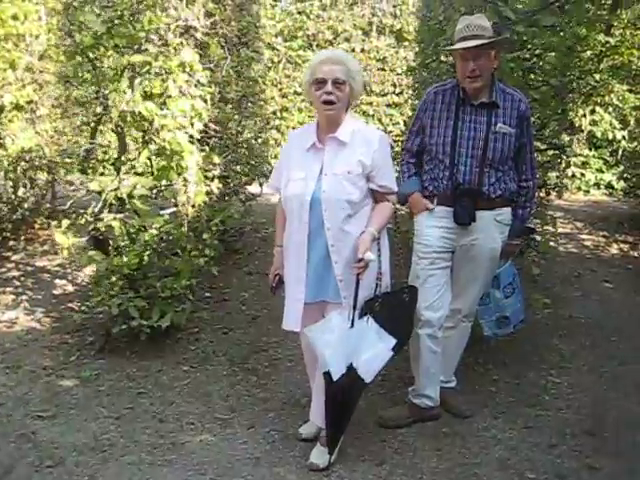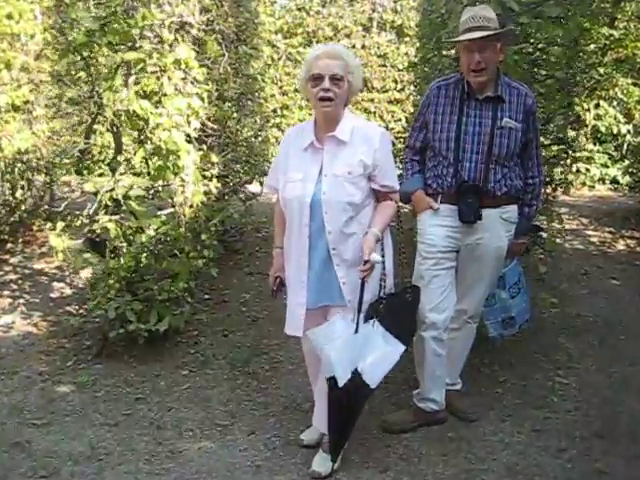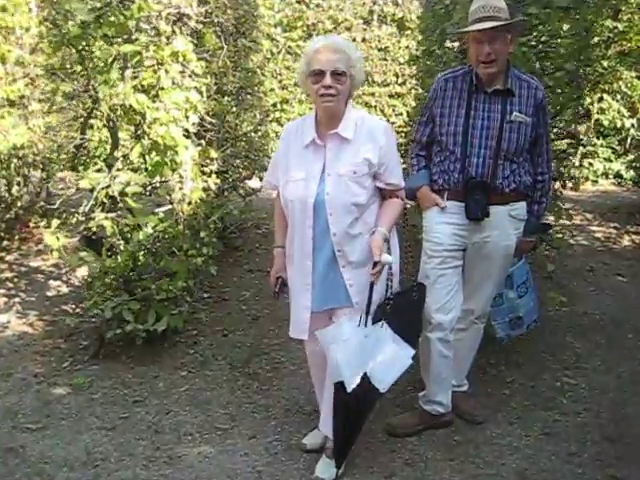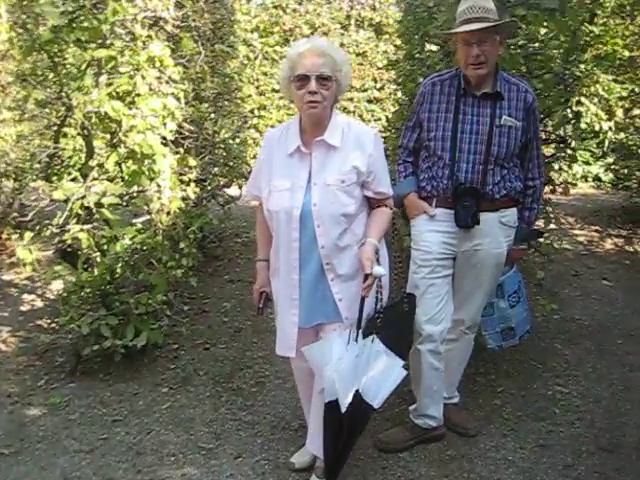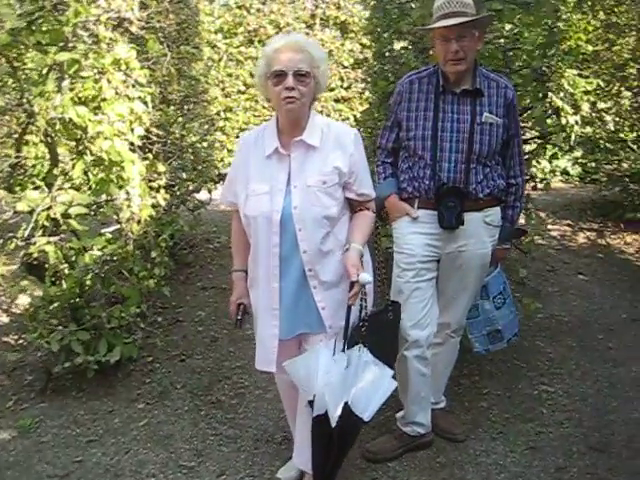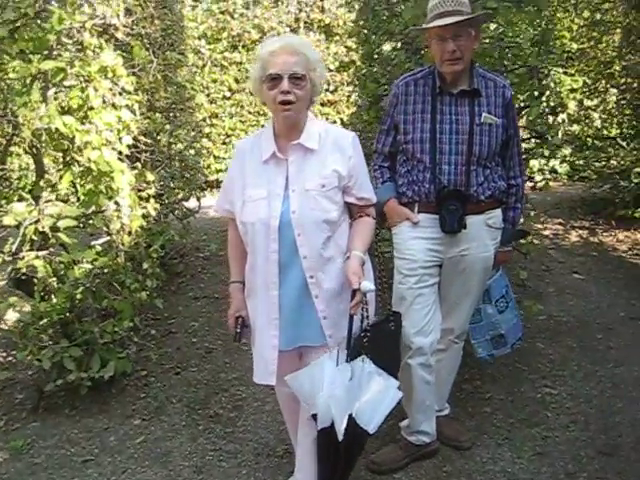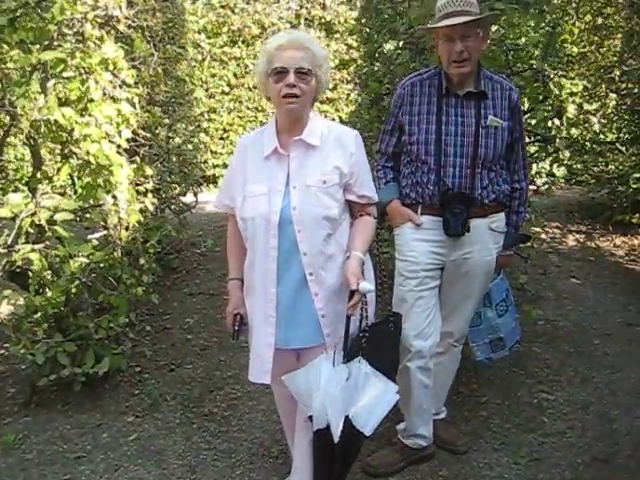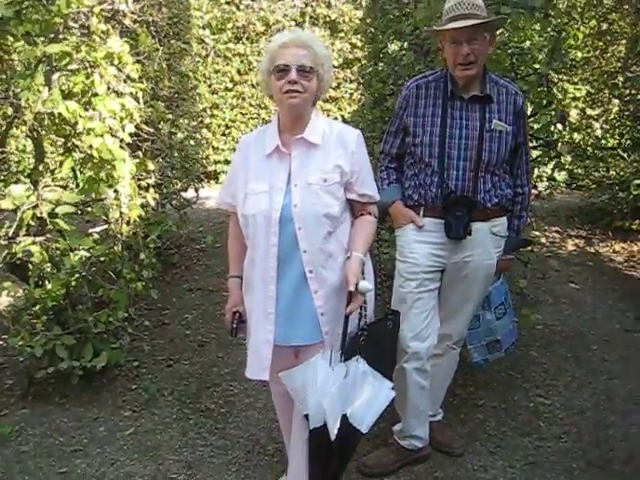
dt=0.2s
person 1, frame 1
left shoulder: (516, 106)
right shoulder: (435, 98)
left elbow: (526, 173)
right elbow: (411, 153)
left wrist: (516, 229)
right wrist: (411, 192)
left hip: (489, 221)
right hip: (436, 216)
left knee: (463, 310)
right knee: (428, 311)
left ankle: (444, 382)
right ankle: (425, 397)
person 1, frame 2
left shoulder: (522, 100)
right shoulder: (437, 93)
left elbow: (531, 170)
right elbow: (413, 150)
left wrist: (522, 227)
right wrist: (414, 190)
left hip: (494, 220)
right hip: (441, 214)
left knee: (468, 310)
right knee: (432, 313)
left ankle: (450, 385)
right ankle: (429, 401)
person 1, frame 3
left shoulder: (532, 93)
right shoulder: (445, 85)
left elbow: (541, 166)
right elbow: (420, 145)
left wrist: (531, 225)
right wrist: (420, 186)
left hip: (502, 217)
right hip: (447, 211)
left knee: (475, 311)
right knee: (438, 313)
left ankle: (456, 386)
right ankle: (435, 403)
person 1, frame 4
left shoulder: (522, 97)
right shoulder: (432, 89)
left elbow: (532, 171)
right elbow: (407, 150)
left wrist: (522, 231)
right wrist: (408, 194)
left hip: (492, 224)
right hip: (435, 219)
left knee: (465, 321)
right knee: (429, 324)
left ankle: (447, 397)
right ankle: (427, 416)
person 1, frame 5
left shoulder: (502, 93)
right shoulder: (410, 88)
left elbow: (513, 169)
right elbow: (385, 152)
left wrist: (505, 232)
right wrist: (388, 196)
left hip: (475, 224)
right hip: (417, 221)
left knee: (450, 324)
right knee: (414, 329)
left ankle: (433, 402)
right ankle: (415, 423)
person 1, frame 6
left shoulder: (499, 93)
right shoulder: (405, 90)
left elbow: (513, 170)
right elbow: (382, 156)
left wrist: (507, 234)
right wrist: (387, 200)
left hip: (477, 228)
right hip: (418, 225)
left knee: (453, 330)
right knee: (417, 336)
left ankle: (437, 411)
right ankle: (420, 432)
person 1, frame 7
left shoulder: (505, 95)
right shoulder: (411, 90)
left elbow: (517, 172)
right elbow: (385, 157)
left wrist: (510, 236)
right wrist: (390, 201)
left hip: (480, 231)
right hip: (421, 226)
left knee: (452, 333)
right knee: (417, 338)
left ankle: (434, 414)
right ankle: (416, 435)
person 1, frame 8
left shoulder: (510, 99)
right shoulder: (416, 92)
left elbow: (520, 176)
right elbow: (389, 157)
left wrist: (511, 239)
right wrist: (393, 202)
left hip: (482, 234)
right hip: (423, 229)
left knee: (451, 336)
right knee: (414, 340)
left ankle: (430, 415)
right ankle: (412, 437)
person 2, frame 1
left shoulder: (371, 139)
right shoulder: (296, 140)
left elbow: (386, 199)
right elbow: (284, 202)
left wrist: (369, 234)
right wrist: (279, 250)
left hip: (349, 264)
right hip: (305, 263)
right knee: (311, 341)
right ankle: (322, 413)
person 2, frame 2
left shoulder: (371, 136)
right shoulder: (293, 138)
left elbow: (388, 198)
right elbow: (282, 201)
left wrist: (373, 235)
right wrist: (278, 251)
left hip: (351, 265)
right hip: (306, 265)
right knee: (313, 346)
left ankle: (330, 432)
right ankle: (325, 418)
person 2, frame 3
left shoulder: (376, 132)
right shoulder: (292, 134)
left elbow: (394, 195)
right elbow: (282, 199)
left wrist: (380, 234)
right wrist: (280, 251)
left hip: (356, 266)
right hip: (309, 265)
right knee: (316, 347)
left ankle: (334, 438)
right ankle: (329, 421)
person 2, frame 4
left shoulder: (363, 139)
right shoulder: (274, 142)
left elbow: (382, 204)
right elbow: (265, 210)
left wrist: (369, 245)
right wrist: (263, 264)
left hip: (345, 279)
right hip: (295, 278)
right knee: (304, 364)
right ankle: (317, 438)
person 2, frame 5
left shoulder: (344, 139)
right shoulder: (249, 145)
left elbow: (364, 207)
right elbow: (241, 217)
left wrist: (354, 250)
right wrist: (239, 274)
left hip: (328, 286)
right hip: (275, 288)
right knee: (287, 376)
person 2, frame 6
left shoulder: (342, 143)
right shoulder: (245, 152)
left elbow: (363, 212)
right elbow: (237, 226)
left wrist: (355, 257)
right wrist: (237, 287)
left hip: (329, 296)
right hip: (274, 298)
right knee: (288, 389)
person 2, frame 7
left shoulder: (344, 142)
right shoulder: (247, 148)
left elbow: (365, 211)
right elbow: (236, 224)
left wrist: (355, 257)
right wrist: (236, 285)
left hip: (328, 295)
right hip: (272, 297)
right knee: (285, 390)
person 2, frame 8
left shoulder: (346, 140)
right shoulder: (250, 146)
left elbow: (365, 211)
right elbow: (238, 221)
left wrist: (355, 257)
right wrist: (235, 282)
left hip: (327, 295)
right hip: (271, 296)
right knee: (283, 390)
